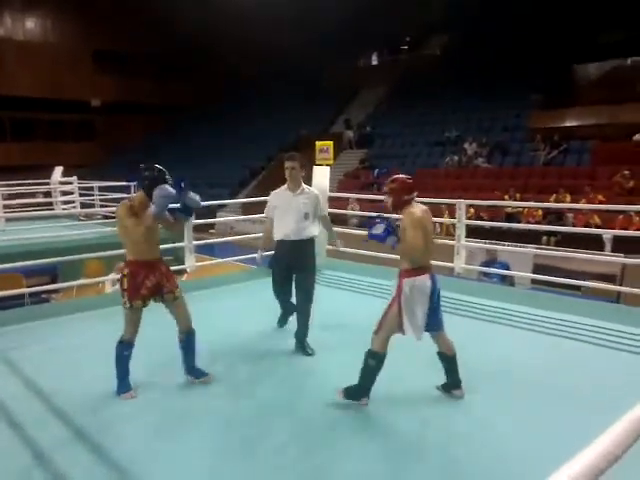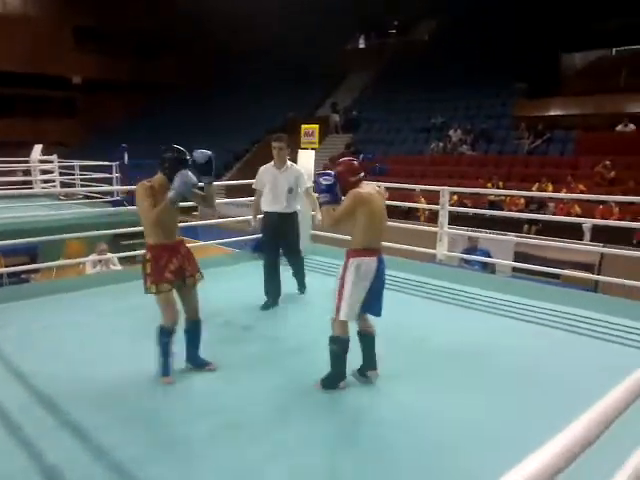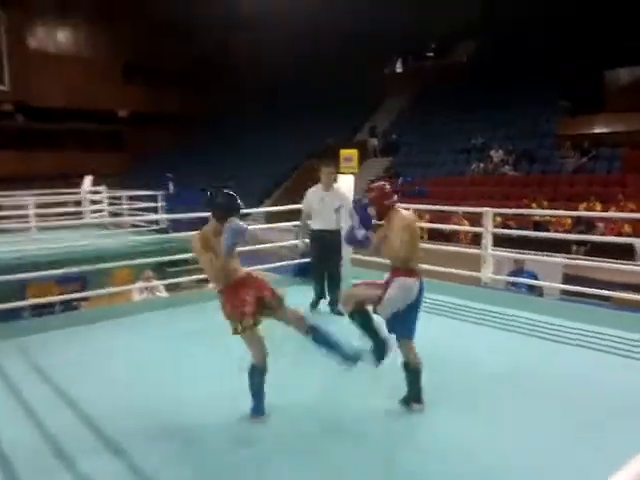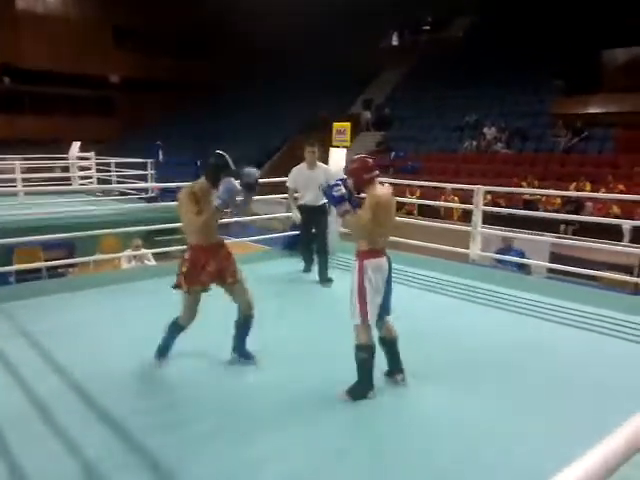
dt=0.4s
person 1, frame 1
left shoulder: (412, 215)
right shoulder: (420, 210)
left elbow: (415, 252)
left wrist: (391, 238)
right wrist: (397, 230)
left hip: (412, 281)
right hip: (427, 278)
left knee: (381, 335)
right knee: (438, 333)
left ankle: (361, 391)
right ankle: (454, 384)
person 1, frame 2
left shoulder: (357, 195)
right shoulder: (376, 191)
left elbow: (330, 221)
left wrist: (325, 195)
right wrist: (334, 196)
left hip: (359, 261)
right hip: (376, 259)
left knee: (340, 319)
right knee: (360, 315)
left ankle: (337, 376)
right ankle: (369, 368)
person 1, frame 3
left shoulder: (400, 218)
right shoulder: (396, 218)
left elbow: (398, 253)
right elbow: (384, 242)
left wrist: (368, 241)
right wrist: (365, 226)
left hip: (402, 282)
right hip: (411, 282)
left knee: (349, 298)
right knee: (405, 341)
left ankle: (377, 342)
right ankle: (415, 397)
person 1, frame 4
left shoulder: (374, 197)
right shoulder: (384, 191)
left elbow: (358, 229)
left wrist: (341, 205)
right wrist: (349, 200)
left hip: (369, 263)
right hip: (380, 260)
left knee: (362, 325)
right knee: (380, 318)
left ankle: (365, 384)
right ankle: (396, 370)
person 2, frame 1
left shoulder: (157, 205)
right shoulder: (125, 209)
left elbow: (173, 227)
right elbow: (140, 237)
left wrist: (184, 212)
right wrist: (156, 210)
left hip: (159, 267)
right hip: (137, 271)
left knee: (185, 322)
right knee: (131, 333)
left ankle: (191, 369)
right ankle: (122, 383)
person 2, frame 2
left shoulder: (177, 187)
right shoulder: (144, 189)
left elbow: (210, 204)
right elbow: (151, 220)
left wrist: (207, 178)
right wrist: (174, 195)
left hip: (180, 251)
right hip: (158, 256)
left knee: (193, 313)
right knee: (171, 318)
left ankle: (193, 357)
right ankle: (165, 365)
person 2, frame 3
left shoulder: (228, 231)
right shoulder: (199, 240)
right elbow: (214, 275)
right wrist: (227, 247)
left hip: (250, 282)
right hip: (232, 294)
left knee: (300, 322)
right knee: (259, 354)
left ankle: (345, 354)
right ankle: (257, 405)
person 2, frame 4
left shoulder: (219, 190)
right shoulder: (188, 194)
left elbow: (240, 209)
right elbow: (197, 227)
left wrist: (248, 191)
right wrist: (218, 203)
left hip: (219, 251)
right hip: (198, 256)
left knee: (246, 304)
right knee: (188, 316)
left ankle: (239, 349)
right ankle: (164, 348)
person 3, frame 1
left shoulder: (313, 195)
right shoulder: (276, 196)
left elbow: (324, 219)
right elbow: (270, 225)
left wrist: (334, 239)
right wrist: (262, 249)
left hip: (305, 247)
right hip: (282, 247)
left knee: (305, 295)
right knee: (280, 289)
left ankle: (301, 338)
right ankle: (288, 309)
person 3, frame 2
left shoulder: (296, 171)
right shoulder: (264, 171)
left elbow: (308, 193)
right elbow: (258, 196)
left wrist: (317, 211)
right wrist: (254, 217)
left hip: (289, 218)
right hip: (270, 218)
left knee: (294, 255)
right knee: (270, 260)
left ankle: (301, 282)
right ankle: (272, 296)
person 3, frame 3
left shoulder: (340, 194)
right shoulder: (311, 193)
right elbow: (304, 216)
right wrist: (302, 235)
left hip: (334, 235)
right hip: (317, 234)
left knee: (334, 270)
right knee: (317, 268)
left ankle: (334, 303)
right ankle: (318, 296)
person 3, frame 4
left shoulder: (325, 170)
right shoulder: (296, 171)
right elbow: (291, 193)
right wrist: (294, 210)
left hip: (320, 209)
right hip: (304, 209)
left knee: (322, 242)
right knee: (304, 240)
left ankle: (323, 274)
right ankle: (308, 263)
